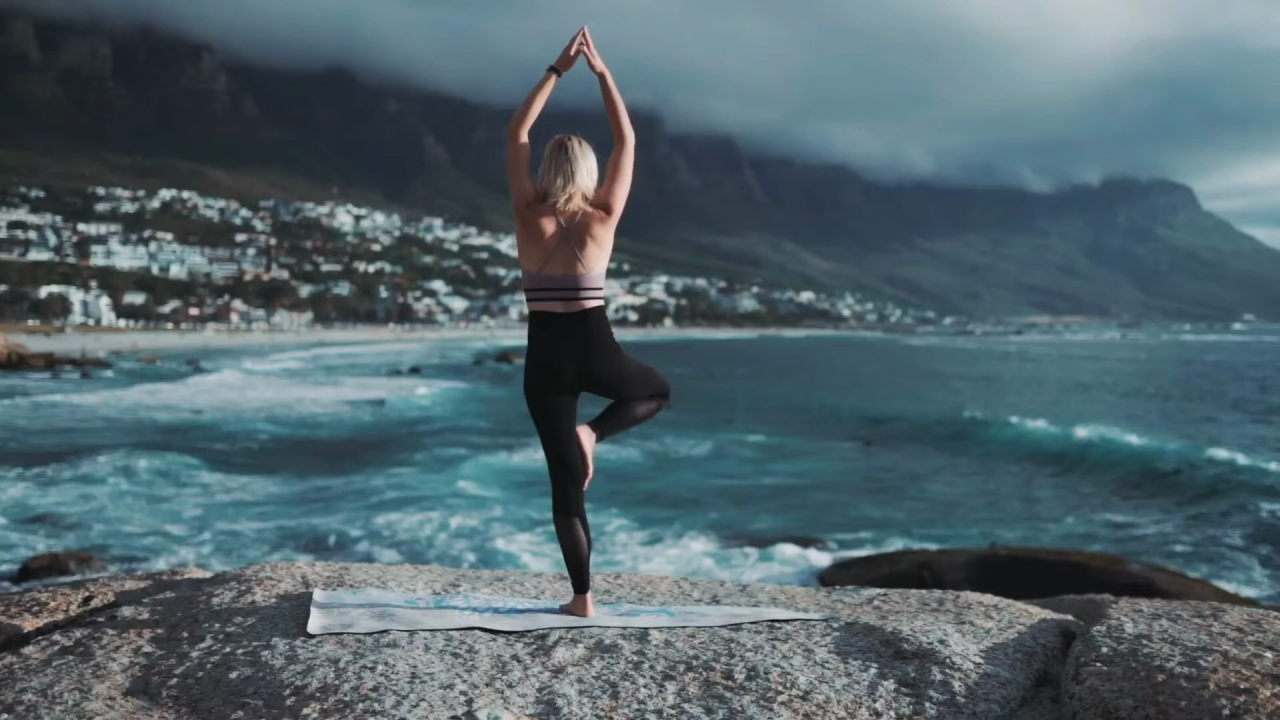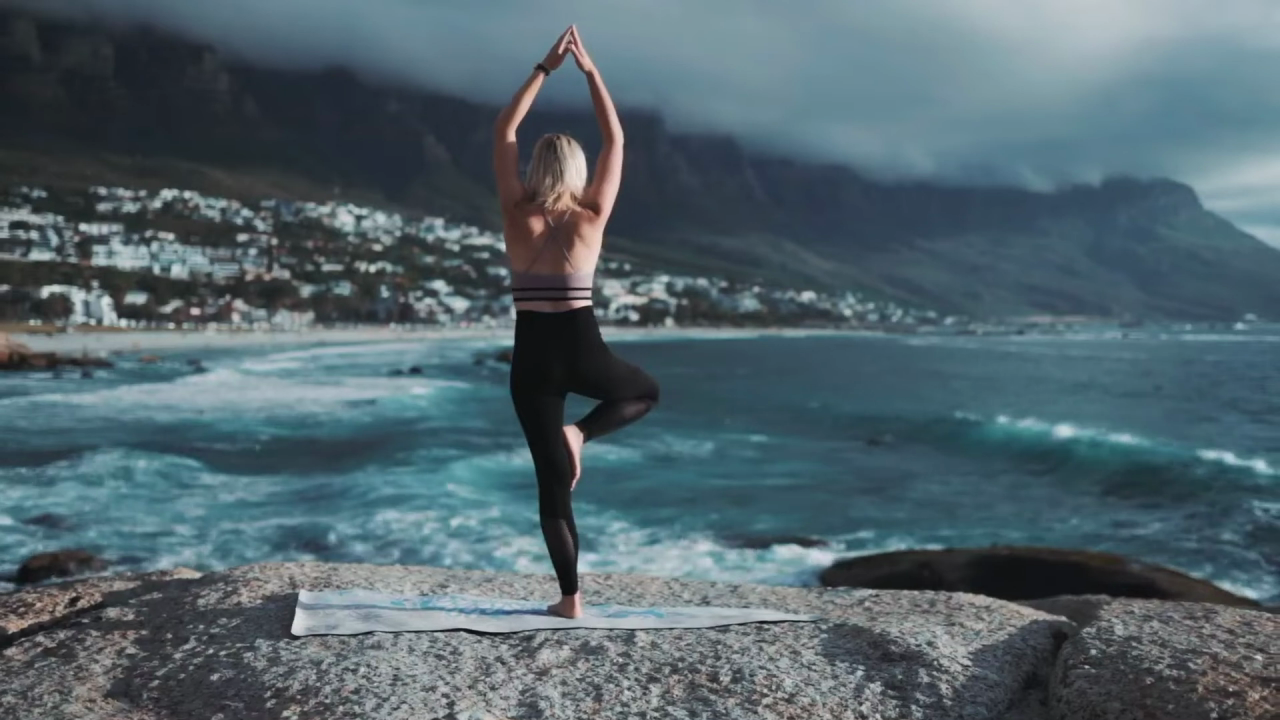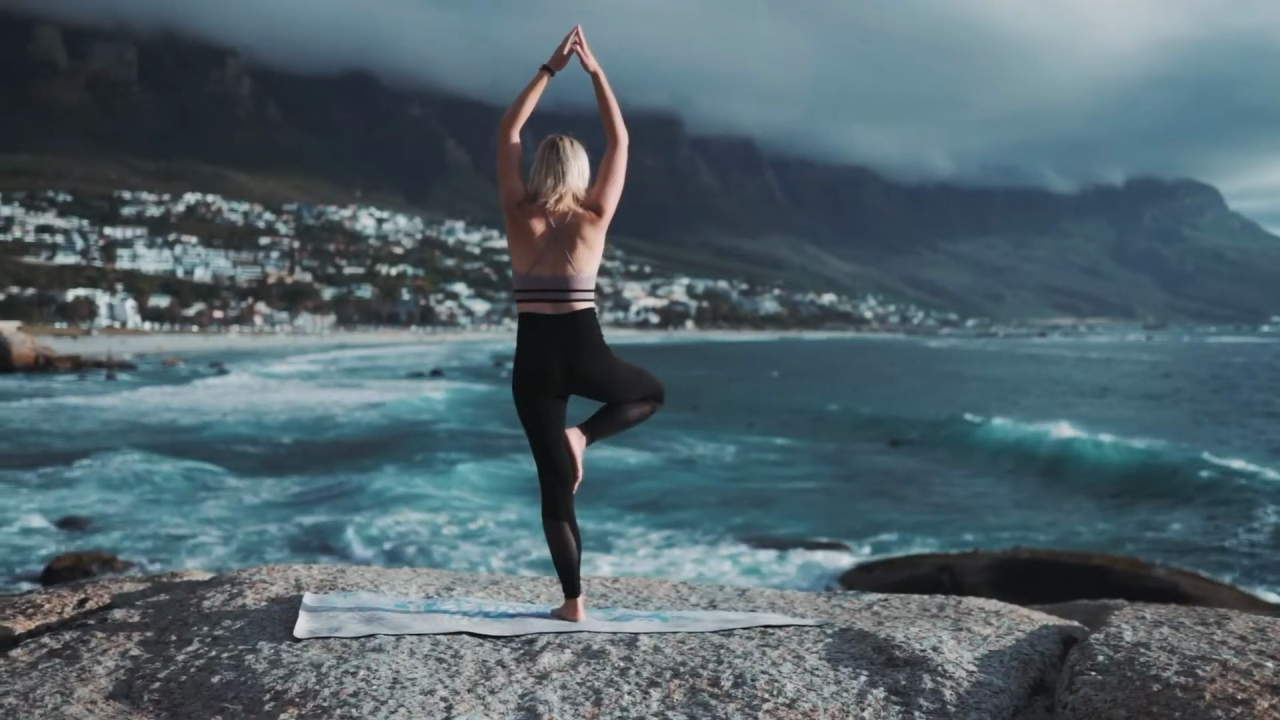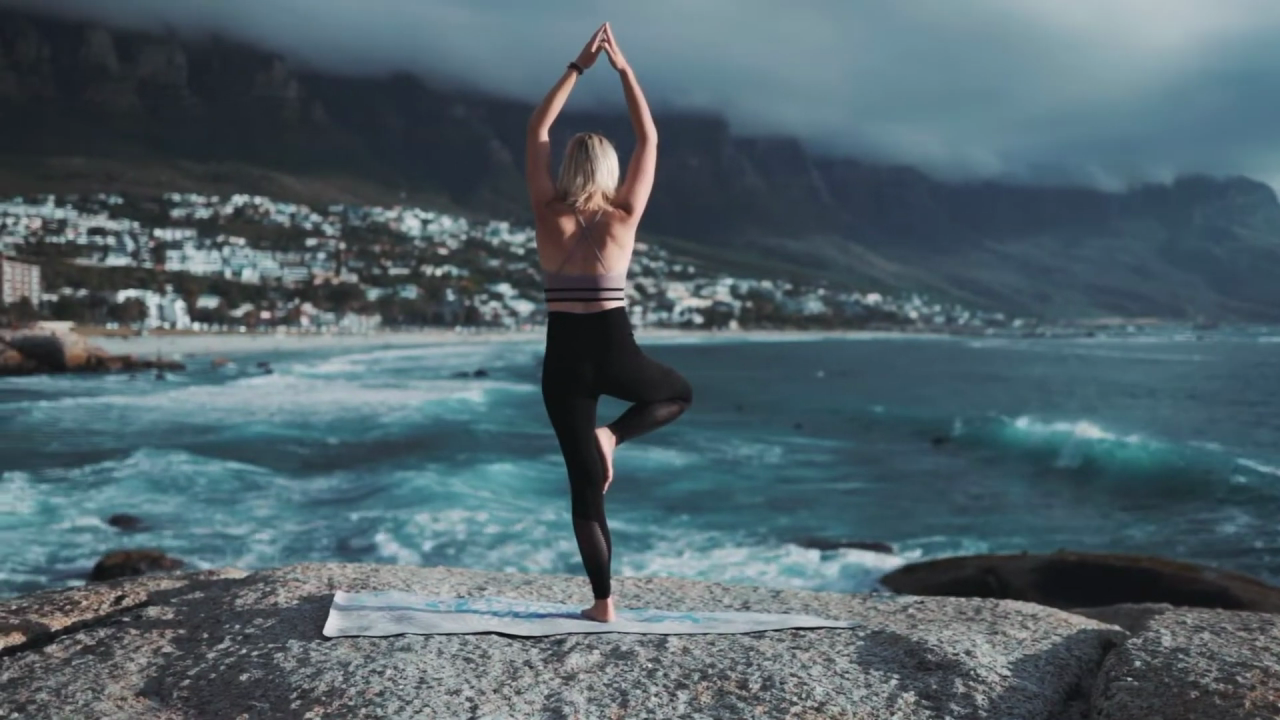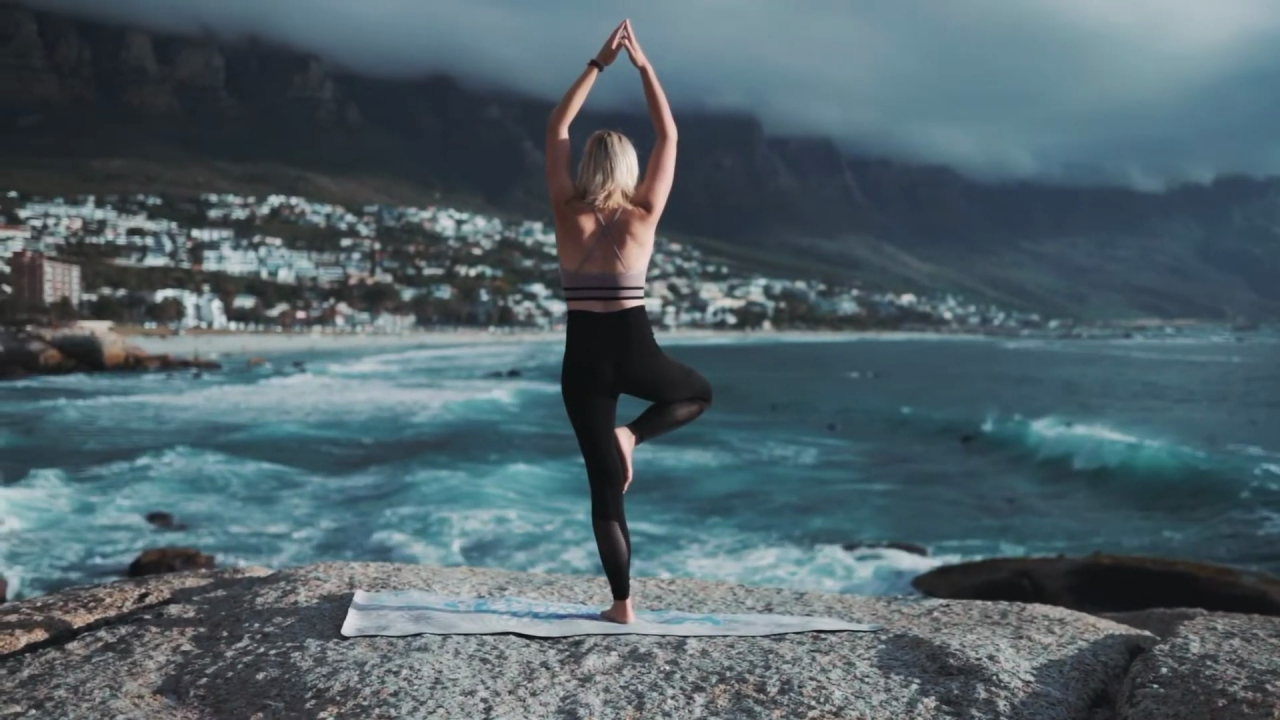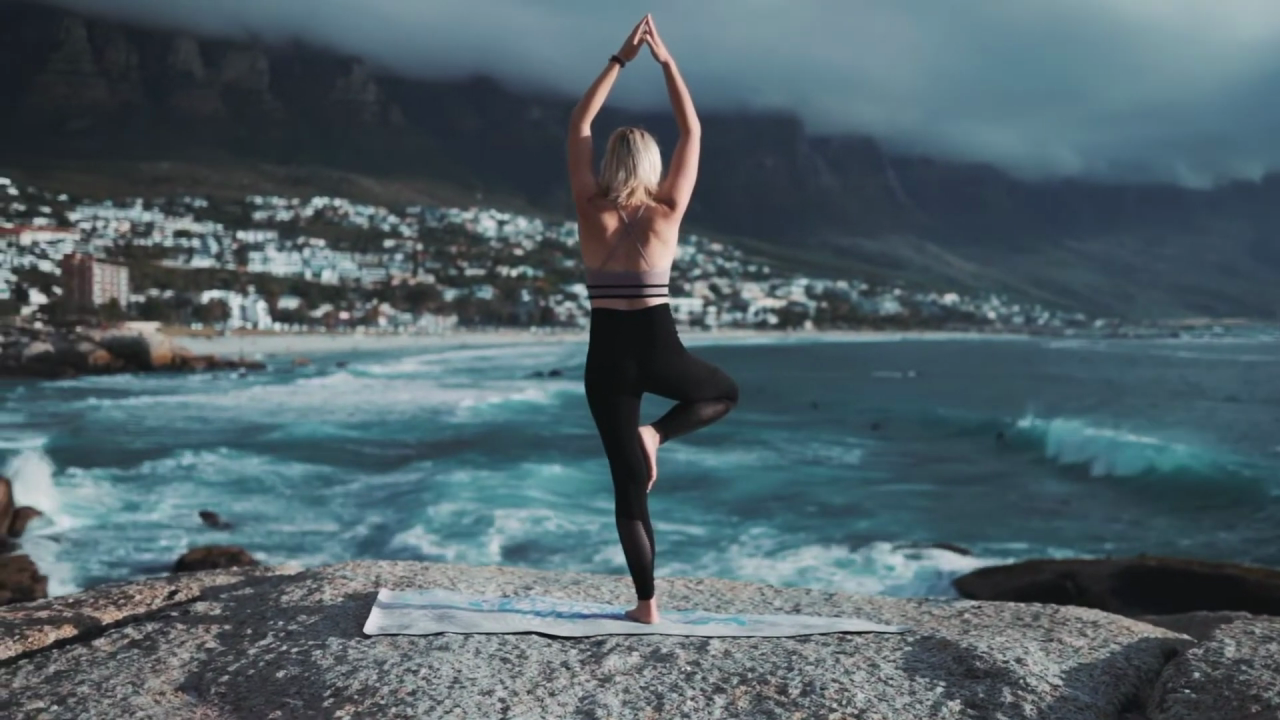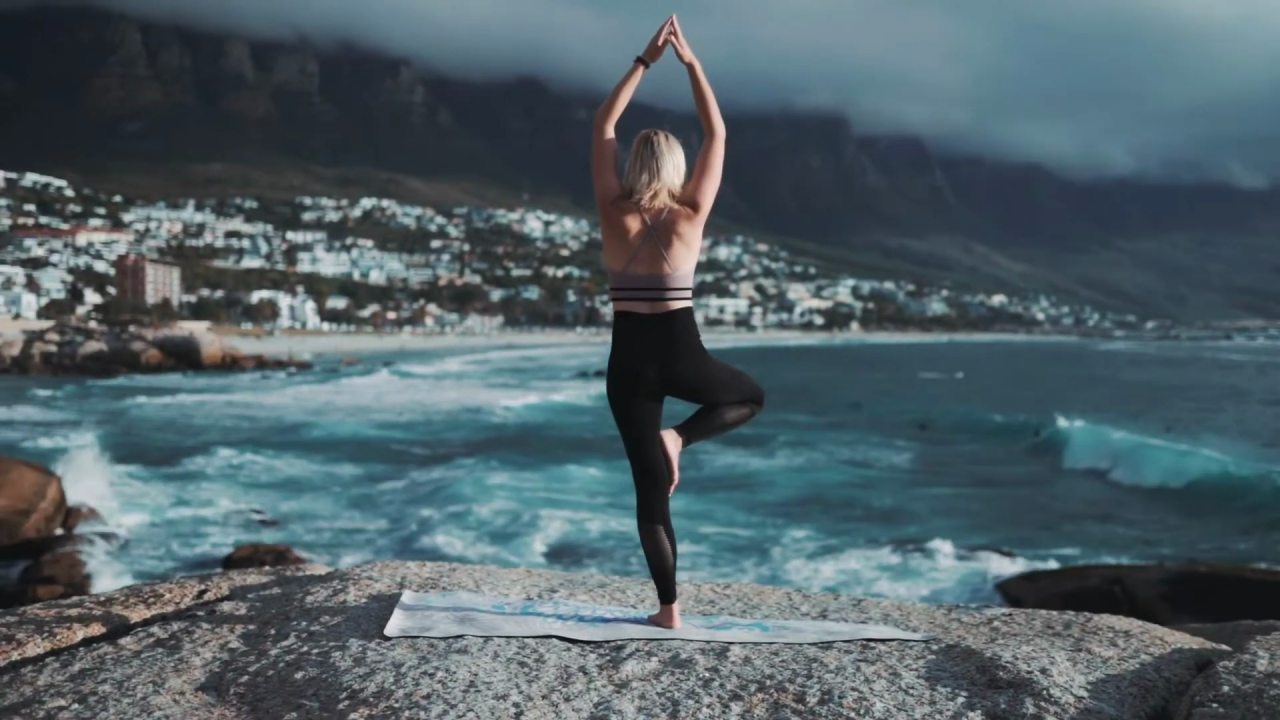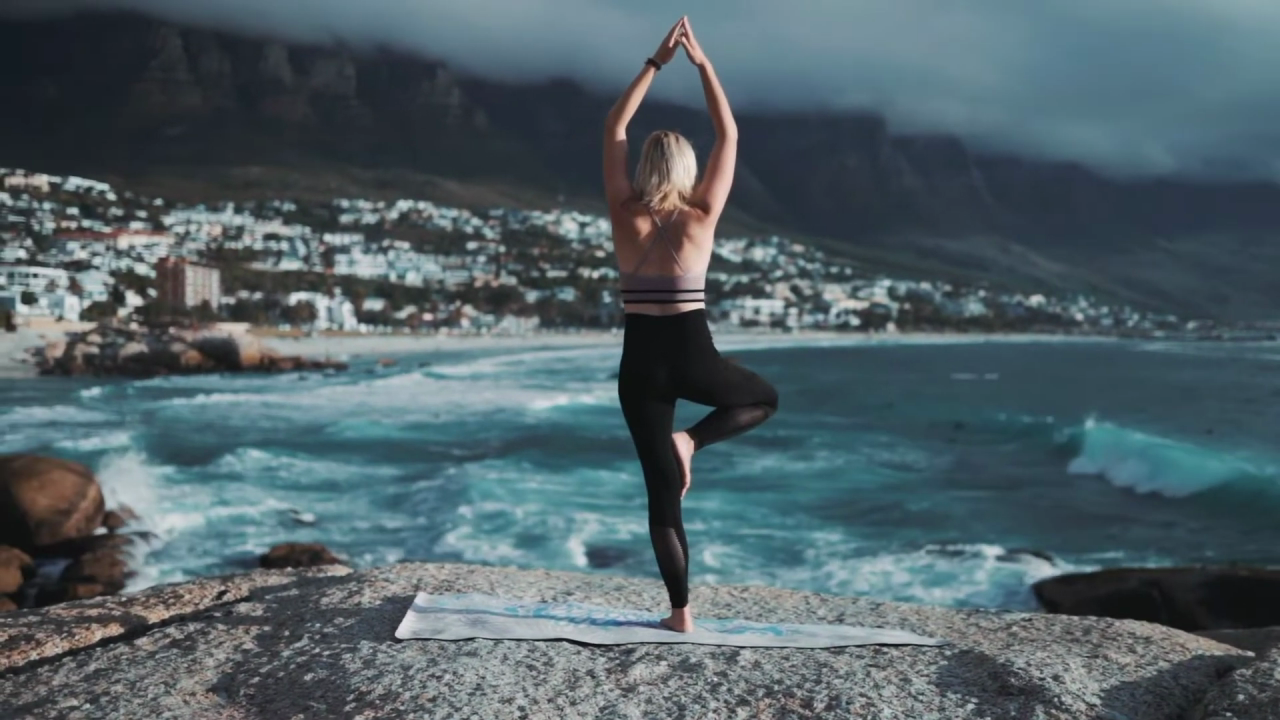
dt=0.5s
person 1, frame 1
left shoulder: (528, 217)
right shoulder: (603, 218)
left elbow: (517, 133)
right elbow: (626, 139)
left wrist: (556, 70)
right wrist: (600, 70)
left hip: (545, 358)
right hip: (595, 352)
left knee: (565, 482)
right knee: (658, 390)
left ankle: (582, 598)
right ankle: (592, 432)
person 1, frame 2
left shoulder: (516, 215)
right shoulder: (592, 217)
left elbow: (504, 132)
right elbow: (615, 138)
left wrist: (545, 67)
right wrist: (588, 68)
left hip: (532, 359)
right hip: (583, 352)
left knee: (552, 484)
right knee: (646, 391)
left ankle: (570, 599)
right ankle: (580, 433)
person 1, frame 3
left shoulder: (518, 217)
right shoulder: (594, 219)
left elbow: (508, 133)
right elbow: (620, 140)
left wrist: (550, 69)
right wrist: (594, 69)
left hip: (534, 360)
right hip: (584, 354)
left knee: (555, 487)
right knee: (651, 393)
left ankle: (573, 603)
right ankle: (583, 435)
person 1, frame 4
left shoulder: (548, 215)
right shoulder: (624, 217)
left elbow: (537, 131)
right elbow: (649, 137)
left wrist: (579, 66)
right wrist: (621, 66)
left hip: (564, 360)
right hip: (615, 354)
left knee: (584, 488)
right knee: (679, 392)
left ankle: (602, 604)
right ankle: (613, 435)
person 1, frame 5
left shoulder: (568, 214)
right shoulder: (643, 216)
left elbow: (557, 129)
right elbow: (669, 135)
left wrist: (598, 63)
right wrist: (642, 64)
left hip: (583, 360)
right hip: (634, 353)
left knee: (604, 488)
right knee: (700, 392)
left ankle: (622, 605)
right ankle: (633, 435)
person 1, frame 6
left shoulder: (591, 212)
right shoulder: (667, 213)
left elbow: (578, 126)
right elbow: (692, 131)
left wrist: (620, 59)
right wrist: (665, 59)
left hip: (607, 357)
right hip: (658, 351)
left knee: (629, 487)
right knee: (725, 392)
left ankle: (646, 605)
right ankle: (656, 434)
person 1, frame 7
left shoulder: (614, 214)
right shoulder: (690, 216)
left elbow: (603, 127)
right elbow: (717, 132)
left wrist: (645, 60)
right wrist: (689, 60)
left hip: (629, 360)
right hip: (681, 356)
left knee: (650, 490)
right knee: (751, 396)
left ankle: (668, 609)
right ankle: (679, 437)
person 1, frame 8
left shoulder: (624, 216)
right shoulder: (701, 218)
left elbow: (613, 129)
right elbow: (728, 135)
left wrist: (655, 62)
right wrist: (701, 62)
left hip: (641, 363)
right hip: (692, 357)
left knee: (662, 492)
right knee: (764, 398)
left ankle: (680, 613)
right ankle: (691, 440)
